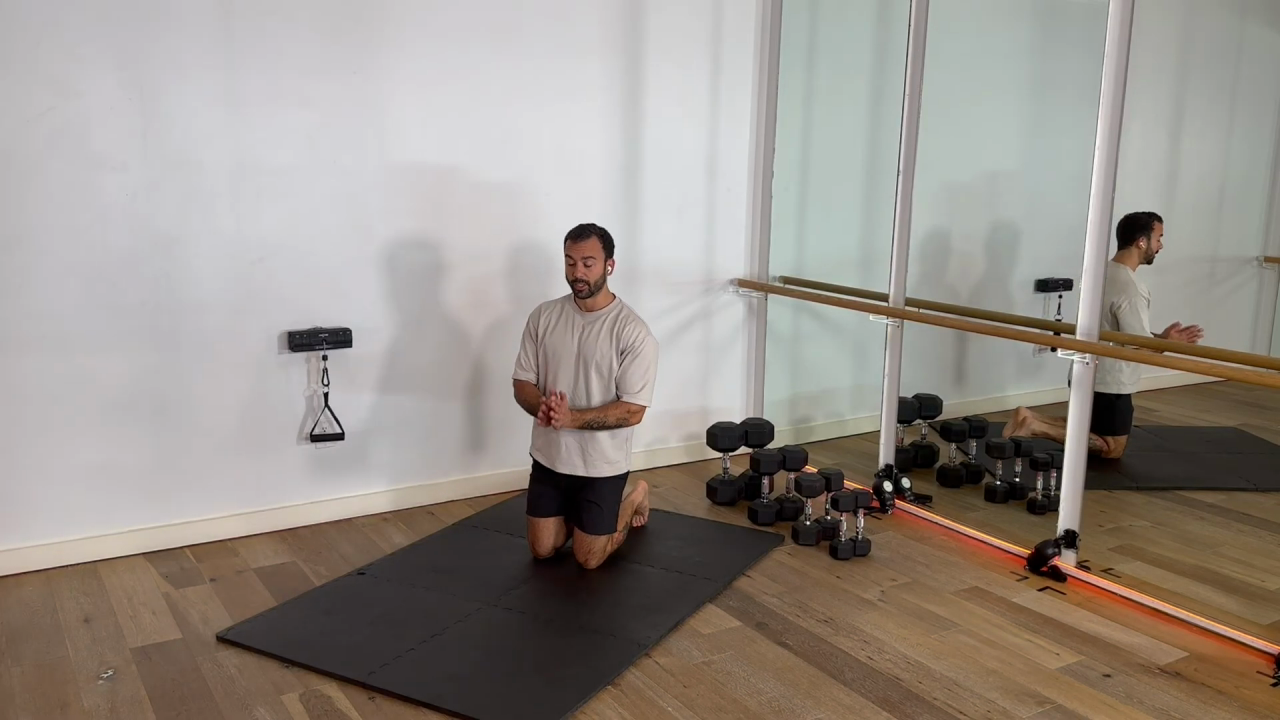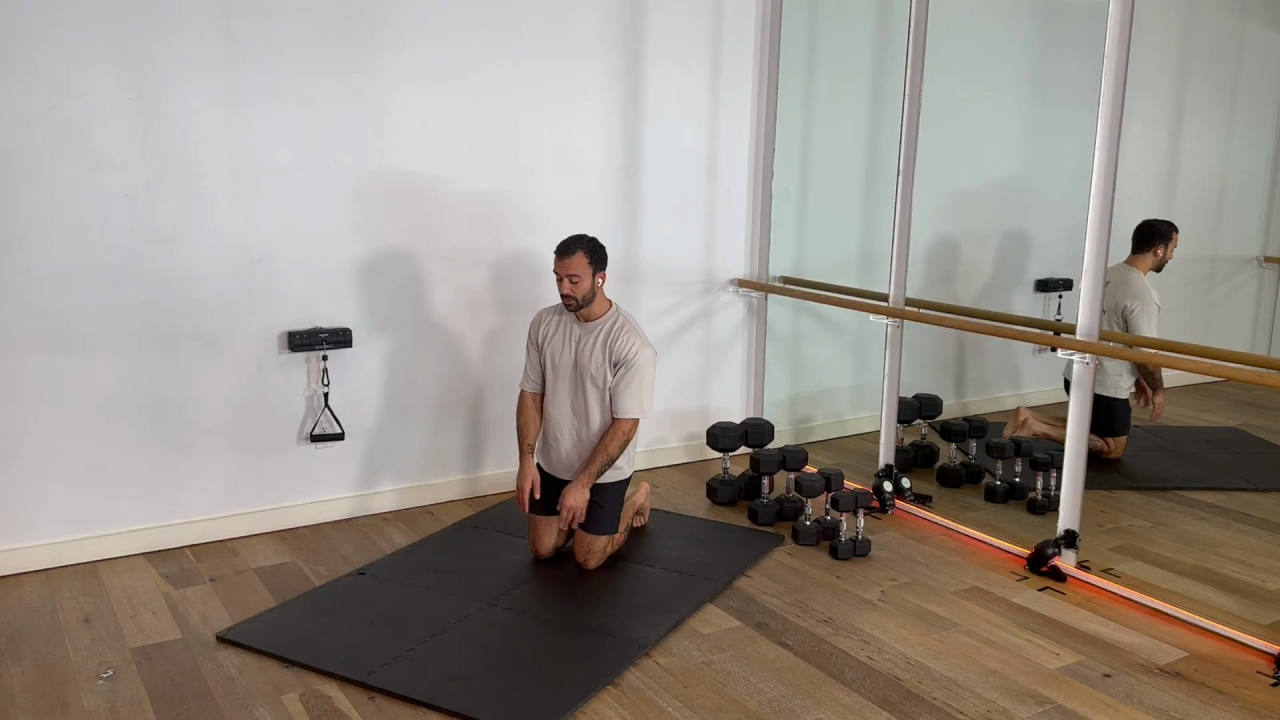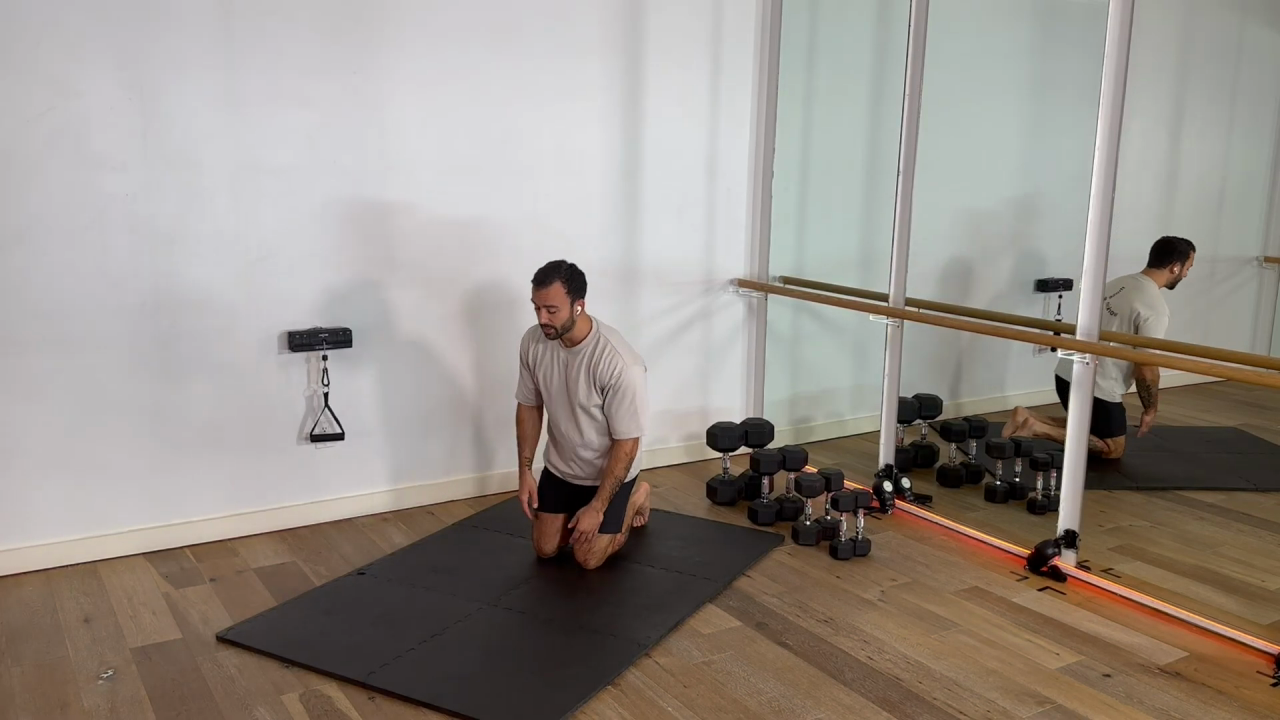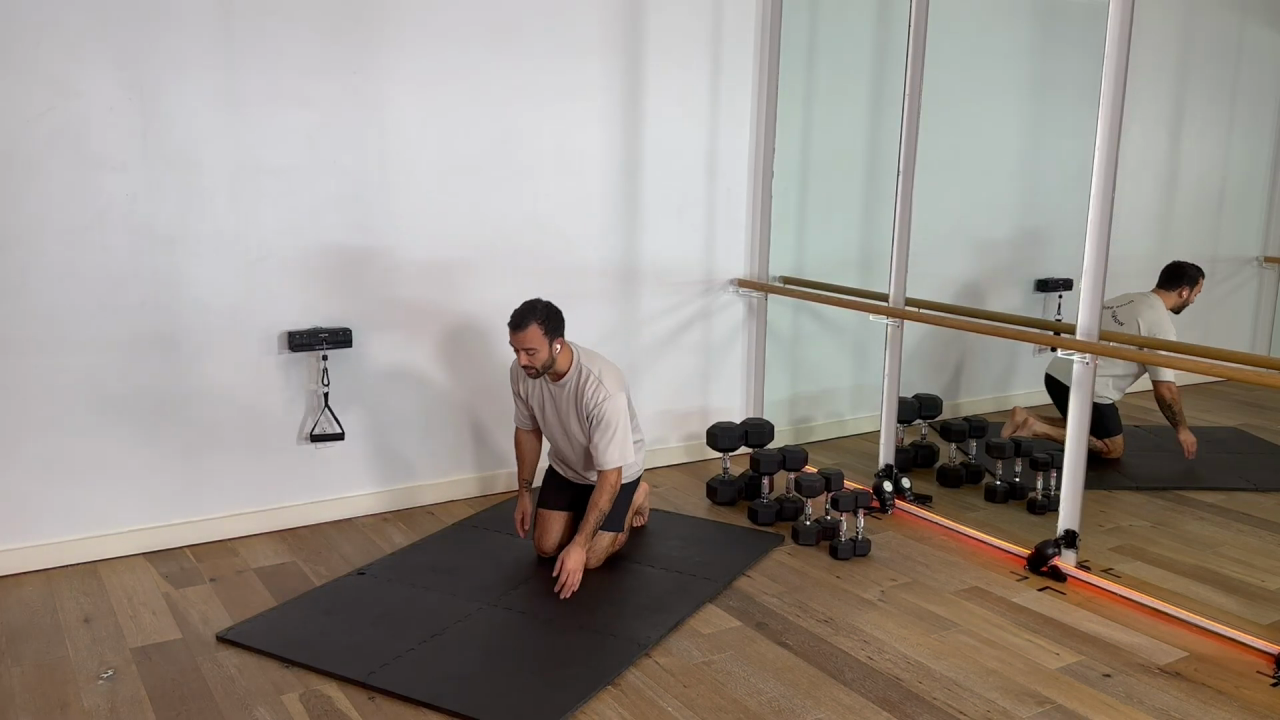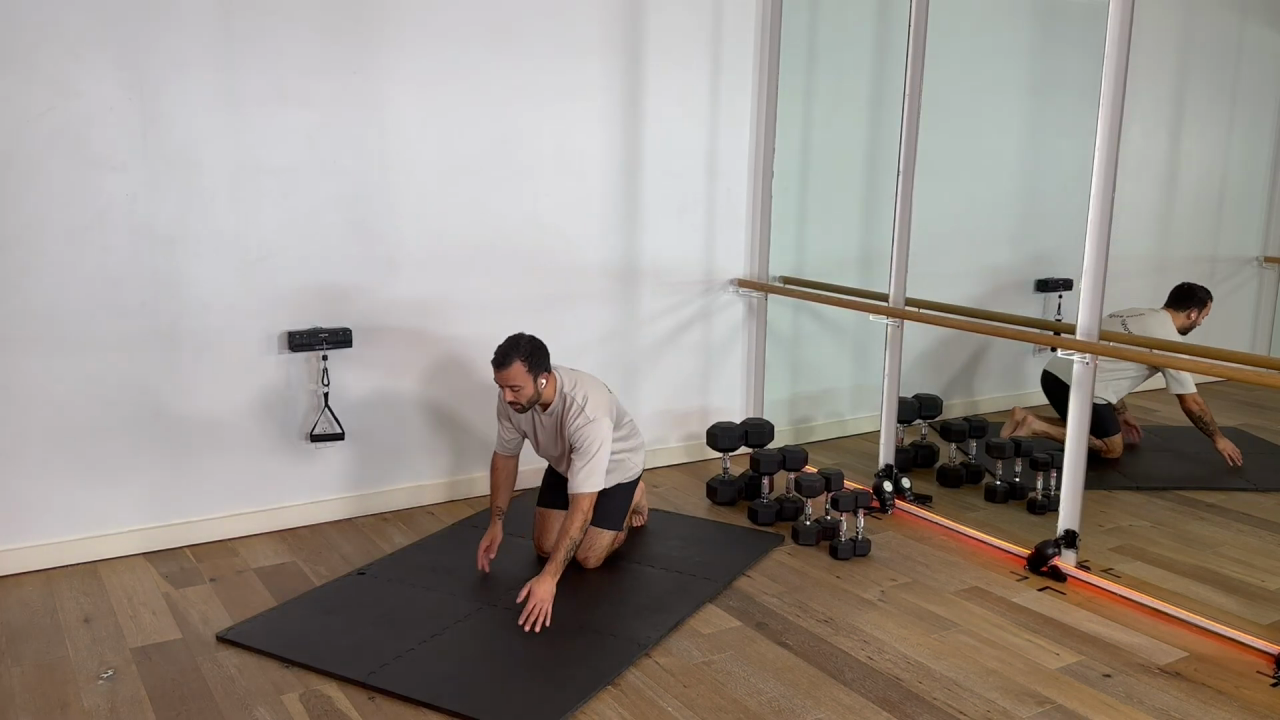
dt=0.2s
person 1, frame 1
left shoulder: (634, 333)
right shoulder: (543, 315)
left elbow: (632, 410)
right elbow: (522, 382)
left wrist: (573, 417)
right wrist: (542, 408)
left hip: (600, 465)
right hip: (552, 457)
left knee: (588, 558)
right knee: (542, 550)
left ankle: (634, 499)
right ankle: (577, 512)
person 1, frame 2
left shoulder: (631, 343)
right shoulder: (544, 322)
left elbow: (626, 425)
right elbow: (531, 394)
left wrist: (583, 482)
right wrist: (526, 460)
left hip: (605, 470)
right hip: (552, 465)
left knee: (588, 559)
right knee: (543, 550)
left ankle: (636, 499)
right ankle: (582, 509)
person 1, frame 3
left shoulder: (618, 362)
right shoulder: (533, 341)
left elbow: (627, 443)
right elbow: (529, 407)
left wrist: (597, 507)
right wrist: (525, 472)
left hip: (609, 468)
right hip: (560, 466)
left knee: (588, 558)
right knee: (546, 548)
left ankle: (636, 497)
person 1, frame 4
left shoulder: (603, 389)
right shoulder: (522, 370)
left elbow: (610, 475)
right elbow: (528, 430)
left wrist: (579, 545)
right wrist: (524, 491)
left hip: (616, 468)
right hip: (566, 467)
left knee: (590, 560)
right knee: (545, 547)
left ankle: (635, 497)
person 1, frame 5
left shoulder: (588, 414)
right shoulder: (513, 397)
left elbow: (582, 506)
right elbow: (505, 456)
left wrist: (549, 578)
right wrist: (496, 522)
left hip: (616, 468)
right hip: (565, 465)
left knee: (589, 556)
right knee: (545, 546)
left ankle: (634, 497)
person 2, frame 1
left shoulder: (1103, 272)
right shoulder: (1130, 288)
left wrist: (1160, 337)
right wrist: (1168, 343)
right hip: (1108, 384)
left knee: (1093, 430)
right knee: (1111, 449)
left ankle: (1032, 420)
right ankle: (1035, 428)
person 2, frame 2
left shoulder: (1109, 275)
right shoulder: (1142, 295)
left wrist: (1137, 379)
right wrist: (1158, 391)
right hip: (1104, 386)
left knee: (1090, 429)
right knee: (1112, 449)
left ankle: (1031, 419)
right ankle: (1036, 429)
person 2, frame 3
left shoulder: (1120, 284)
right shoulder: (1154, 307)
right elbow: (1147, 370)
right wrist: (1150, 410)
left hip: (1067, 372)
right hip: (1094, 386)
left knee: (1090, 429)
right knee: (1112, 449)
left ankle: (1031, 419)
right ankle: (1037, 428)
person 2, frame 4
left shoulder: (1127, 300)
right shoulder: (1161, 325)
right elbow: (1164, 389)
right wrist: (1182, 429)
left knee: (1087, 431)
right knee: (1112, 449)
left ankle: (1032, 421)
right ankle: (1036, 426)
person 2, frame 5
left shoulder: (1136, 315)
right shoulder: (1168, 340)
right elbow: (1191, 402)
left wrist: (1121, 410)
right wrist: (1219, 439)
left hip: (1053, 373)
left knee: (1086, 430)
right knee: (1111, 448)
left ankle: (1031, 423)
right ankle: (1036, 426)
